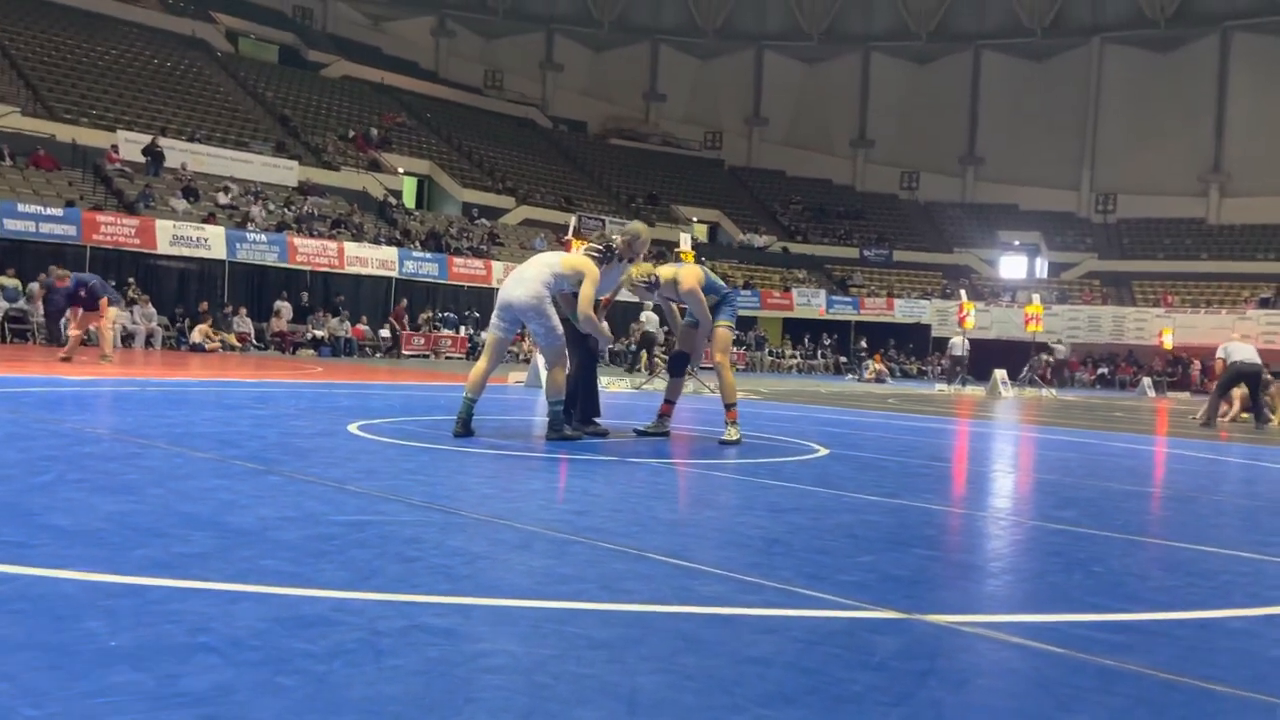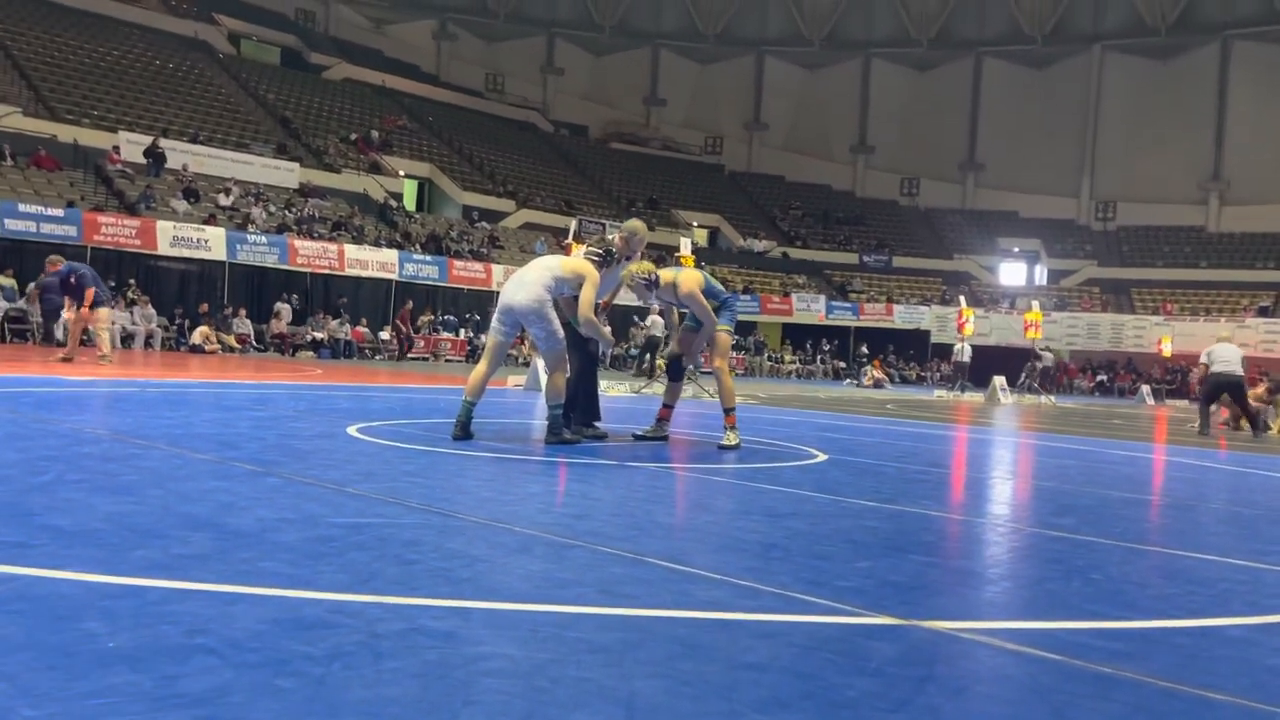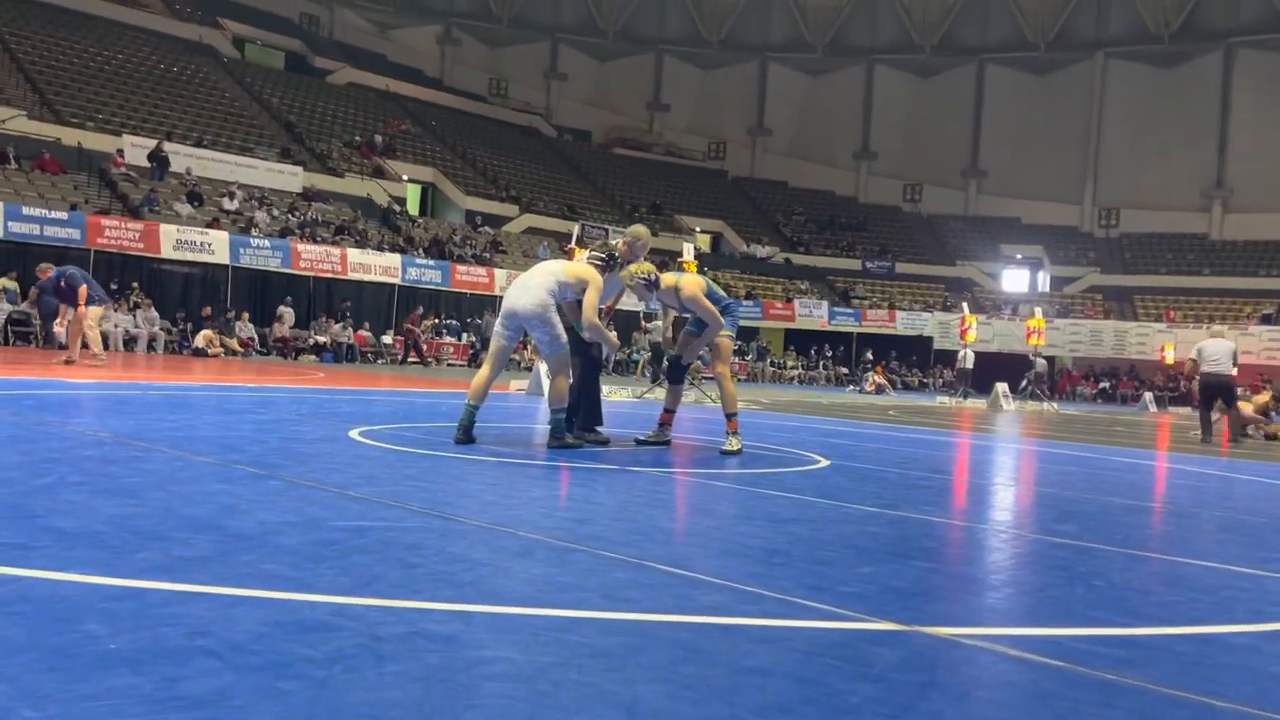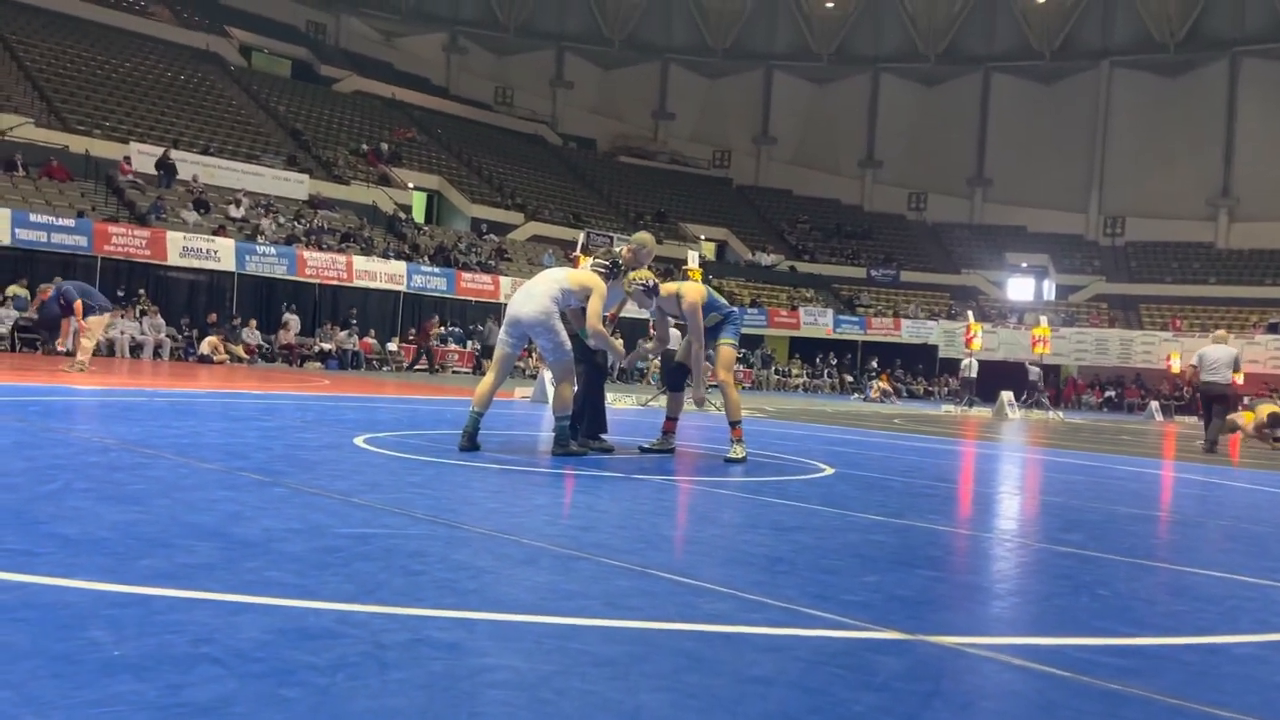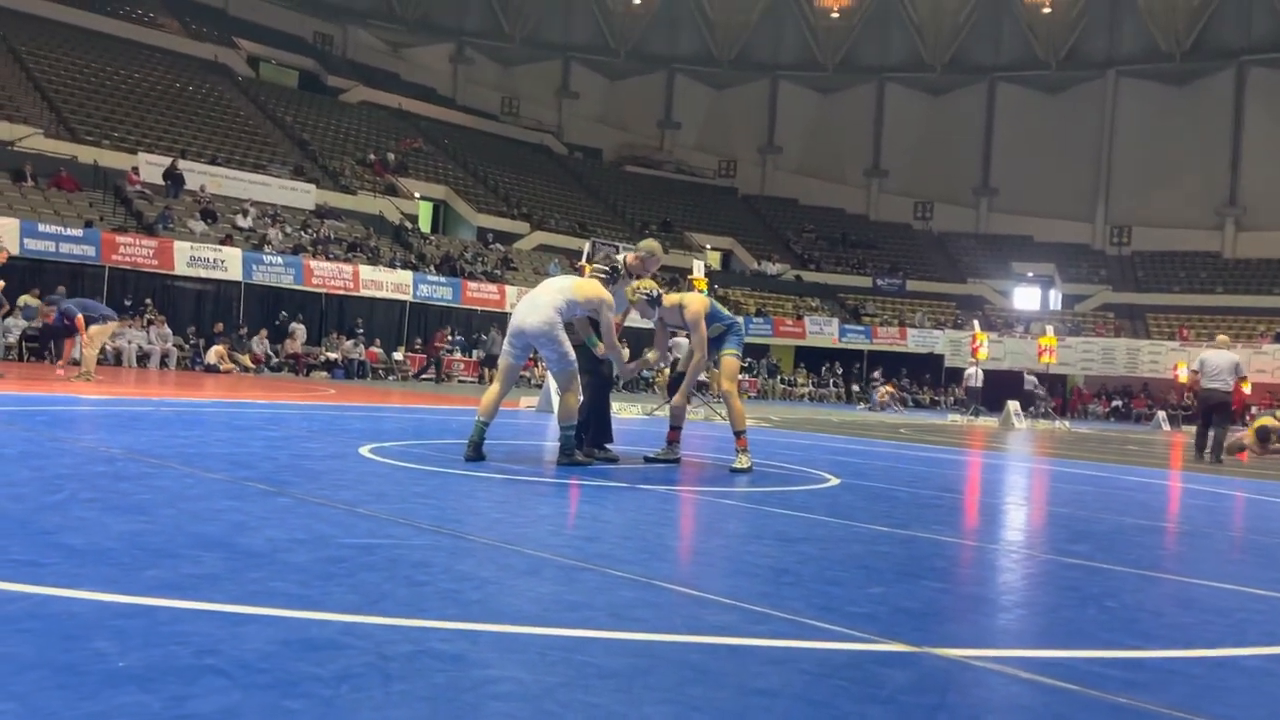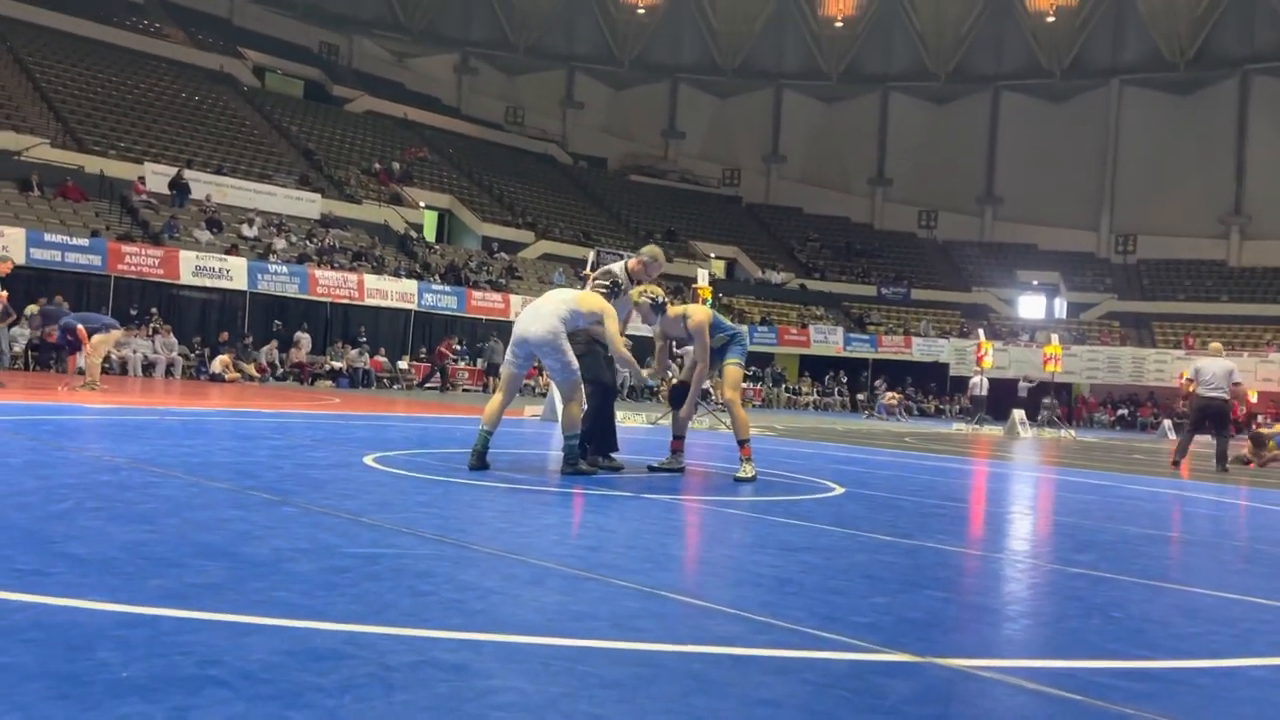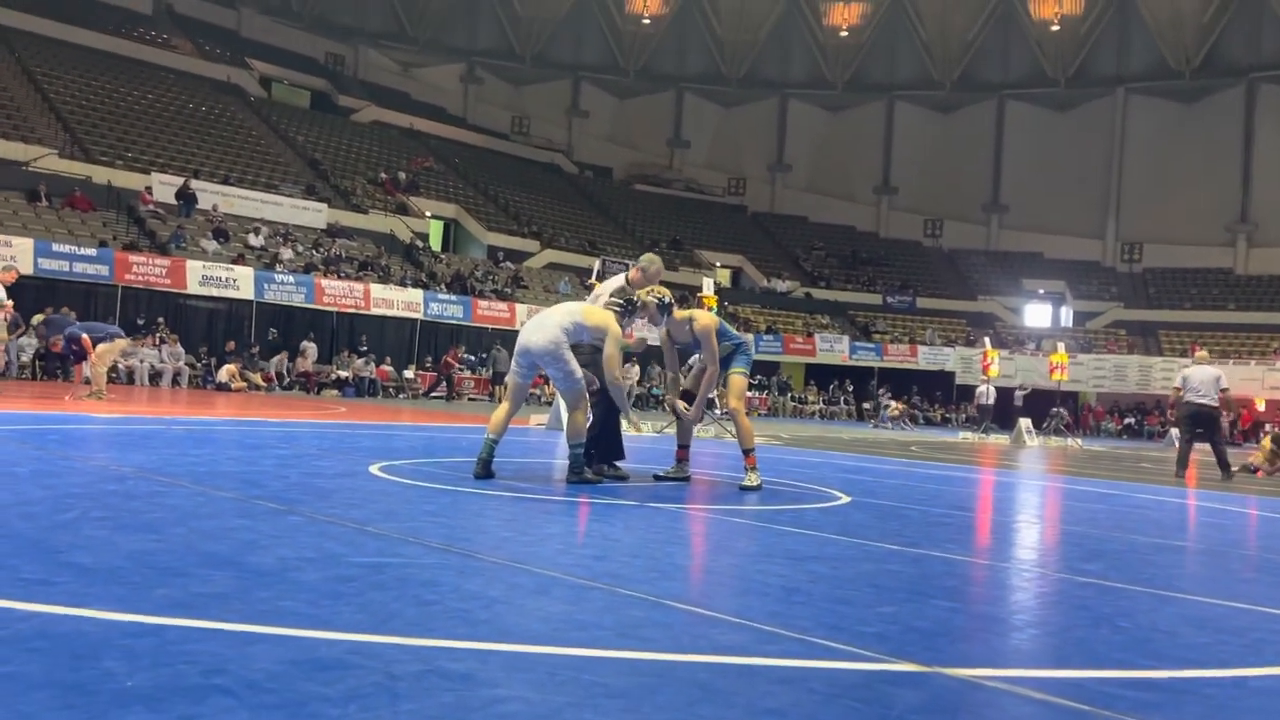
dt=0.3s
person 1, frame 1
left shoulder: (634, 257)
right shoulder: (596, 252)
left wrist: (603, 308)
right wrist: (579, 321)
left hip: (590, 302)
left knee: (588, 356)
right knee: (584, 356)
left ankle: (566, 411)
right ankle: (583, 417)
person 1, frame 2
left shoulder: (632, 257)
right shoulder: (593, 252)
left wrist: (603, 311)
right hip: (568, 303)
left knee: (588, 359)
right knee: (583, 359)
left ankle: (566, 415)
right ankle: (583, 421)
person 1, frame 3
left shoulder: (635, 262)
right shoulder: (597, 256)
left wrist: (606, 314)
left hip: (591, 310)
right hip: (570, 308)
left knee: (593, 364)
right knee: (586, 363)
left ankle: (569, 419)
right ankle: (584, 425)
person 1, frame 4
left shoulder: (638, 269)
right shoulder: (602, 263)
left wrist: (611, 321)
right hip: (574, 315)
left knee: (599, 371)
right knee: (591, 370)
left ankle: (573, 426)
right ankle: (588, 432)
person 1, frame 5
left shoulder: (641, 275)
right shoulder: (608, 270)
left wrist: (616, 327)
right wrist: (594, 344)
left hip: (600, 326)
left knee: (604, 381)
right knee: (597, 380)
left ankle: (579, 436)
right ankle: (593, 442)
person 1, frame 6
left shoulder: (639, 281)
right shoulder: (609, 276)
right hip: (584, 335)
left knee: (607, 389)
right knee: (603, 388)
left ankle: (585, 445)
right ankle: (597, 451)
person 1, frame 7
left shoulder: (636, 292)
right shoulder: (614, 289)
left wrist: (624, 345)
right wrist: (629, 345)
left hip: (604, 346)
right hip: (587, 345)
left knee: (611, 398)
right knee: (607, 397)
left ankle: (590, 453)
right ankle: (602, 460)
person 2, frame 1
left shoulder: (685, 285)
right shoulder: (656, 280)
left elbow: (706, 320)
right elbow: (669, 308)
left wrist: (698, 349)
right wrist: (681, 339)
left hip: (722, 303)
right hip: (700, 306)
left knee: (719, 361)
right knee: (676, 360)
left ankle: (733, 425)
right ankle: (663, 421)
person 2, frame 2
left shoulder: (684, 288)
right shoulder: (657, 286)
left elbow: (711, 322)
right elbow: (669, 308)
left wrist: (693, 352)
right wrist: (675, 344)
left hip: (722, 308)
right hip: (699, 310)
left knee: (718, 366)
right knee: (674, 363)
left ankle: (732, 430)
right ankle: (661, 425)
person 2, frame 3
left shoulder: (687, 291)
right shoulder: (659, 289)
left elbow: (717, 323)
left wrist: (695, 349)
right wrist: (666, 330)
left hip: (723, 313)
right hip: (701, 315)
left knee: (720, 371)
right knee: (675, 368)
left ankle: (734, 435)
right ankle: (663, 430)
person 2, frame 4
left shoulder: (688, 298)
right shoulder: (658, 304)
left elbow: (698, 346)
right elbow: (661, 343)
left wrist: (698, 386)
right wrist: (641, 351)
left hip: (726, 321)
right hip: (704, 324)
left knee: (723, 379)
right knee: (674, 374)
left ankle: (738, 443)
right ankle: (667, 437)
person 2, frame 5
left shoulder: (690, 308)
right shoulder: (660, 315)
left elbow: (700, 356)
right elbow: (659, 353)
left wrist: (683, 394)
right wrist: (636, 365)
left hip: (729, 332)
right hip: (707, 335)
left knee: (726, 389)
right knee: (675, 384)
left ankle: (743, 453)
right ankle: (672, 447)
person 2, frame 6
left shoulder: (694, 318)
right shoulder: (661, 329)
left elbow: (703, 365)
right elbow: (660, 365)
left wrist: (691, 404)
left hip: (732, 342)
right hip: (710, 346)
left knee: (729, 398)
right knee: (677, 394)
left ankle: (747, 462)
right ankle: (676, 457)
person 2, frame 7
left shoulder: (700, 323)
right shoulder: (665, 334)
left elbow: (713, 369)
right elbow: (673, 373)
left wrist: (698, 407)
right wrist: (675, 399)
left hip: (737, 352)
right hip: (714, 356)
left knee: (734, 408)
right knee: (682, 404)
left ankle: (752, 470)
right ankle: (682, 466)
person 3, frame 1
left shoulder: (562, 258)
right shoulder: (592, 269)
right elbow: (584, 314)
right wrist: (604, 336)
left hip: (508, 291)
right hip: (531, 297)
left knee: (488, 359)
right knee: (558, 362)
left ankle: (462, 421)
right ankle: (556, 427)
person 3, frame 2
left shoulder: (564, 262)
right shoulder: (592, 273)
right elbow: (586, 318)
right wrist: (605, 338)
left hip: (509, 294)
right hip: (533, 300)
left knee: (488, 363)
right knee: (558, 366)
left ankle: (462, 424)
right ankle: (555, 429)
person 3, frame 3
left shoulder: (567, 266)
right shoulder: (595, 278)
right elbow: (590, 322)
right wrist: (610, 343)
left hip: (512, 297)
right hip: (537, 304)
left knee: (491, 366)
right knee: (561, 370)
left ankle: (464, 427)
right ankle: (557, 434)
person 3, frame 4
left shoulder: (569, 273)
right shoulder: (599, 286)
right elbow: (595, 329)
right wrist: (617, 351)
left hip: (516, 305)
right hip: (540, 311)
left knee: (495, 374)
right knee: (565, 377)
left ankle: (469, 434)
right ankle: (562, 441)
person 3, frame 5
left shoulder: (568, 280)
right shoulder: (604, 296)
right elbow: (611, 344)
left wrist: (595, 346)
right wrist: (625, 366)
left hip: (519, 315)
right hip: (544, 322)
left knee: (501, 384)
right knee: (570, 387)
left ankle: (474, 444)
right ankle: (567, 451)
person 3, frame 6
left shoulder: (571, 294)
right shoulder: (605, 308)
right elbow: (620, 354)
right wrist: (640, 375)
left hip: (522, 325)
right hip: (547, 332)
left knee: (503, 394)
right knee: (573, 396)
left ankle: (478, 453)
right ankle: (571, 460)
person 3, frame 7
left shoulder: (587, 310)
right shoulder: (613, 328)
right elbow: (613, 379)
right wrist: (627, 413)
left hip: (526, 335)
right hip: (549, 342)
left knee: (510, 403)
right knee: (578, 405)
left ankle: (483, 462)
right ankle: (576, 469)
